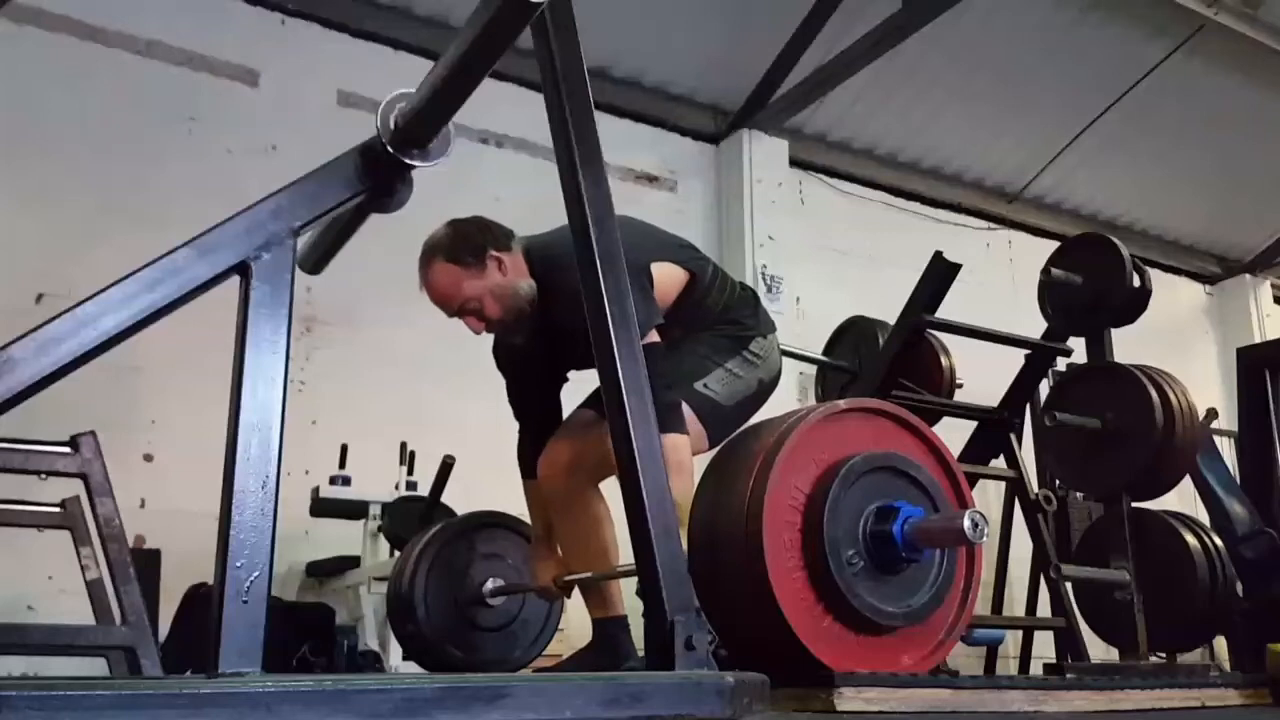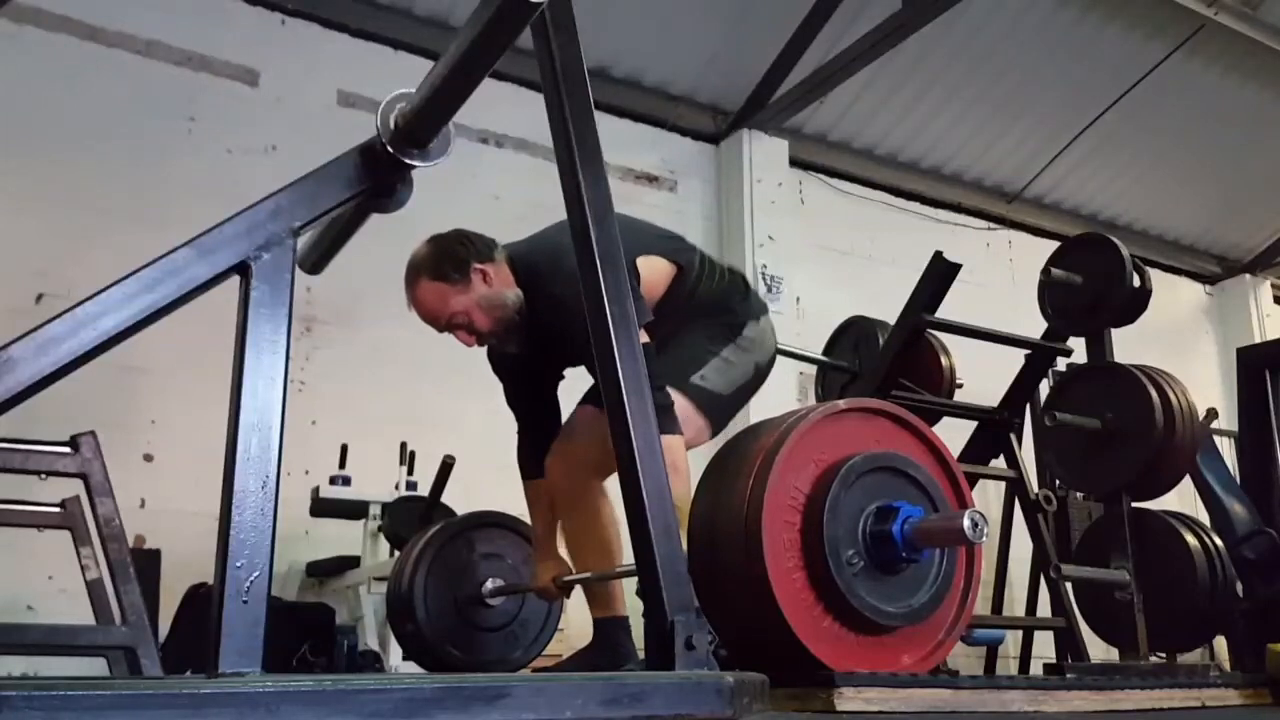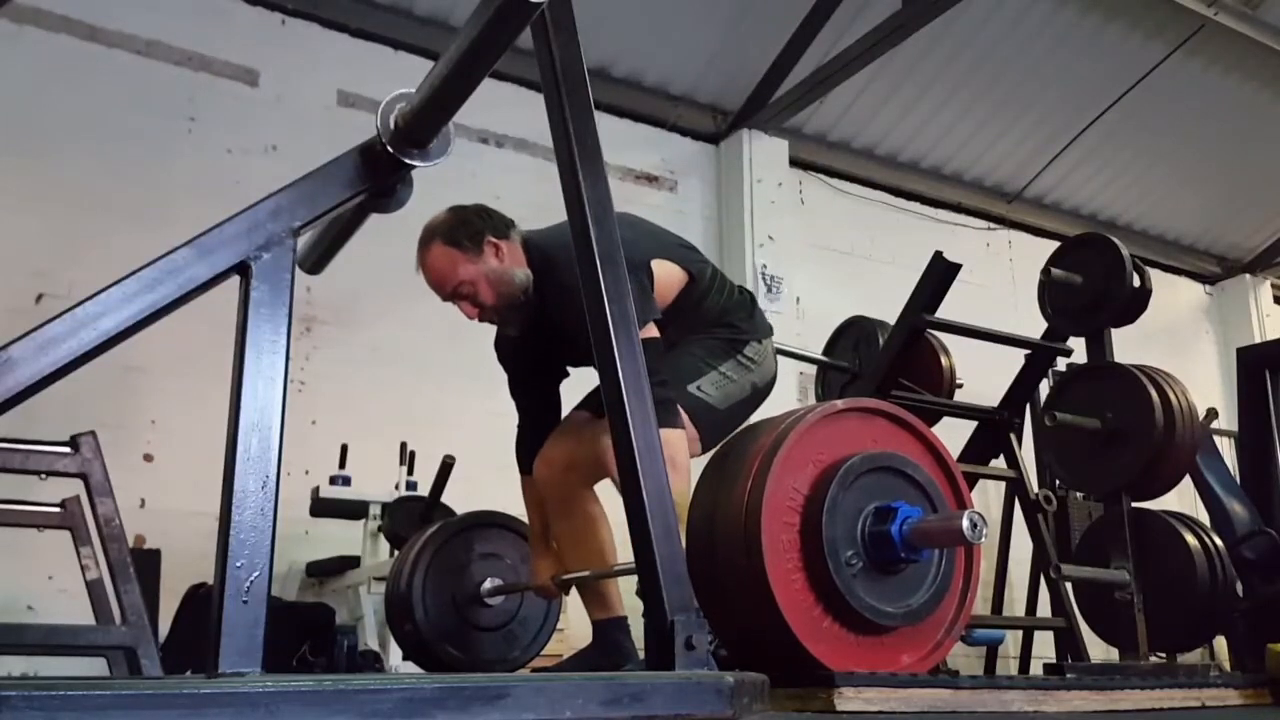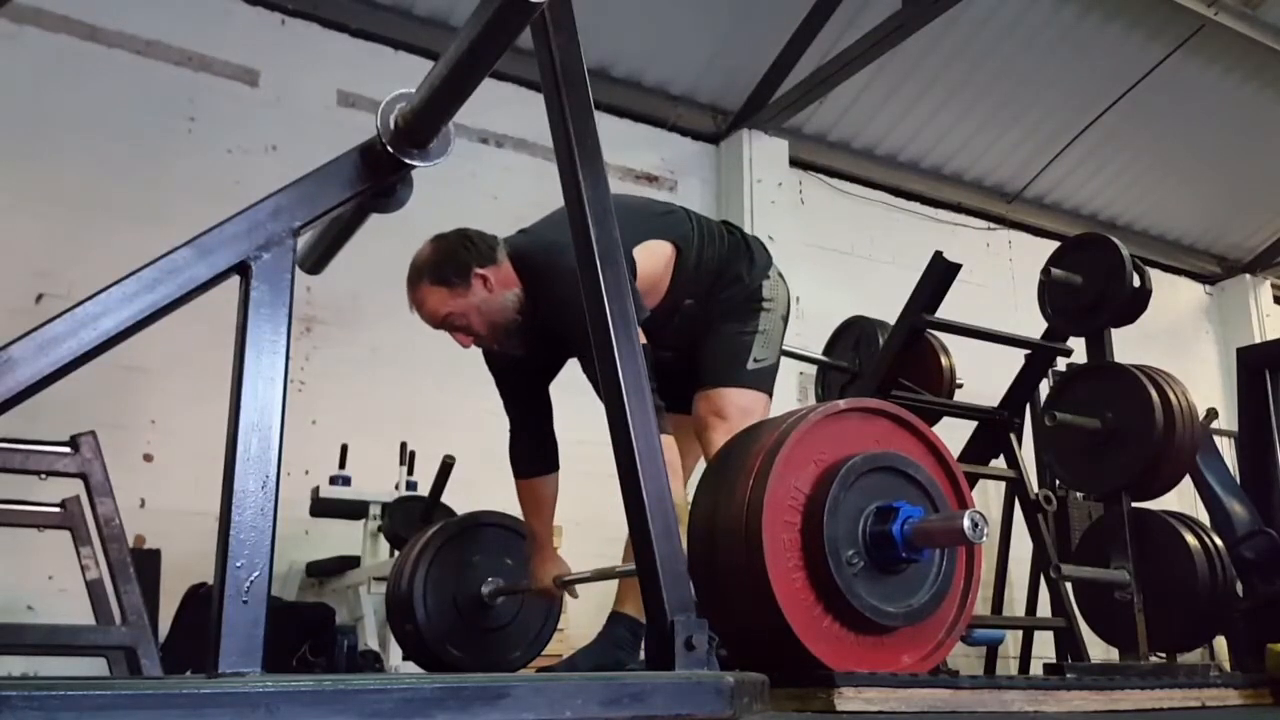
dt=1s
person 1, frame 1
left shoulder: (583, 273)
right shoulder: (517, 335)
left elbow: (657, 401)
right elbow: (536, 435)
right wrist: (543, 552)
left hip: (732, 341)
right knee: (561, 464)
right ankle: (612, 642)
person 1, frame 2
left shoulder: (572, 278)
right shoulder: (510, 333)
left elbow: (650, 404)
right elbow: (536, 439)
right wrist: (544, 553)
left hip: (727, 326)
right hip: (661, 341)
right knee: (568, 462)
right ankle: (612, 641)
person 1, frame 3
left shoulder: (584, 267)
right shoulder: (519, 328)
left elbow: (653, 397)
right elbow: (536, 432)
right wrist: (541, 550)
left hip: (730, 344)
right hip: (656, 355)
right knee: (556, 466)
right ankle: (611, 642)
person 1, frame 4
left shoulder: (571, 277)
right shoulder: (509, 330)
right elbow: (531, 438)
right wrist: (541, 551)
left hip: (738, 293)
right hip: (674, 322)
left knee: (727, 447)
right ankle: (620, 640)
